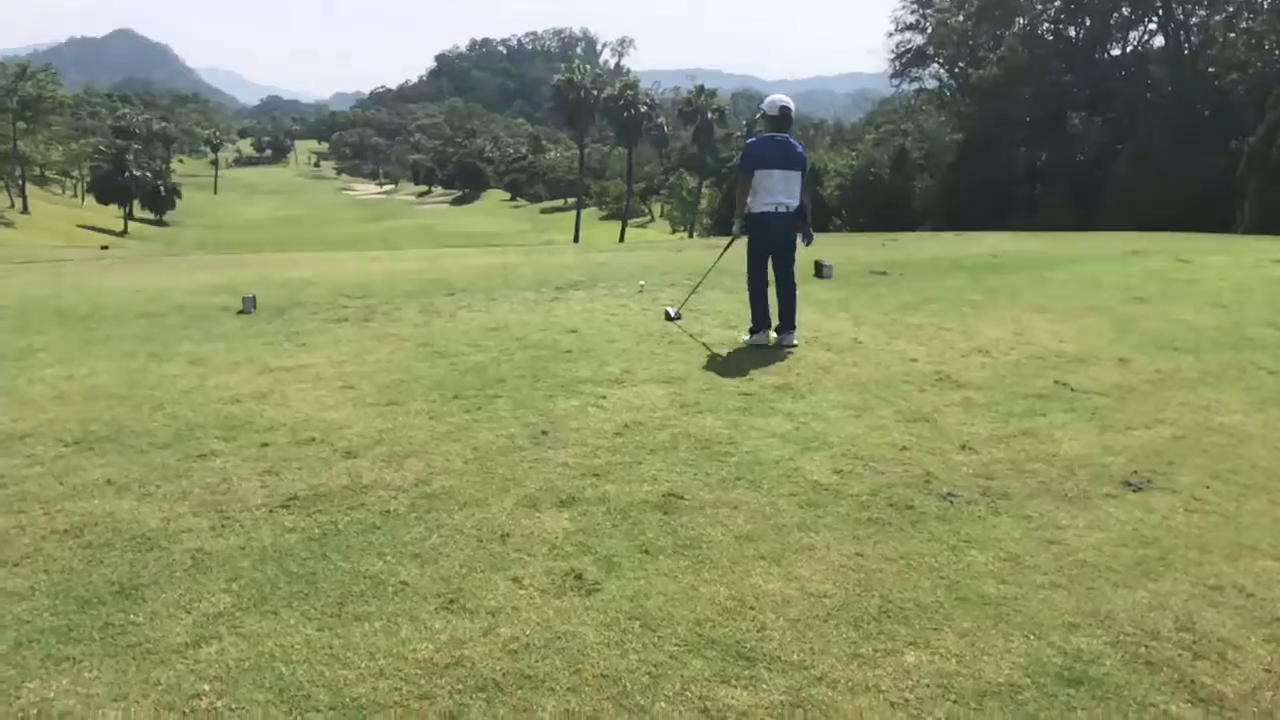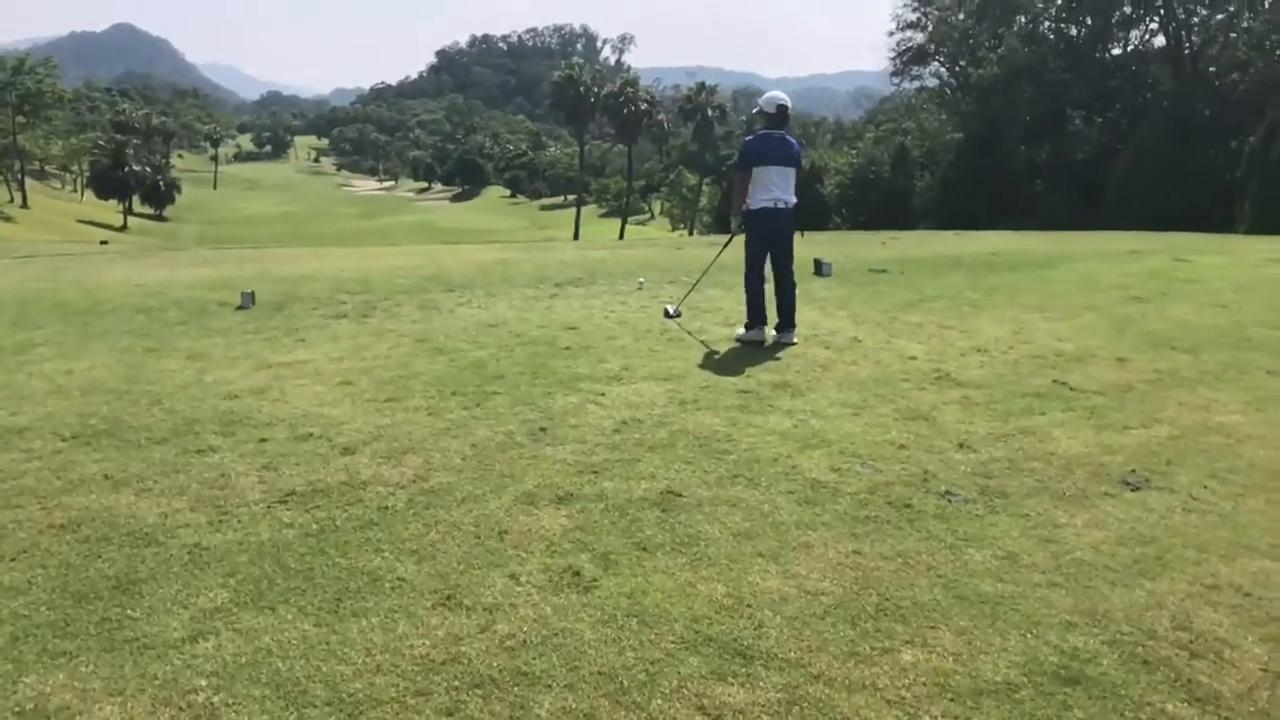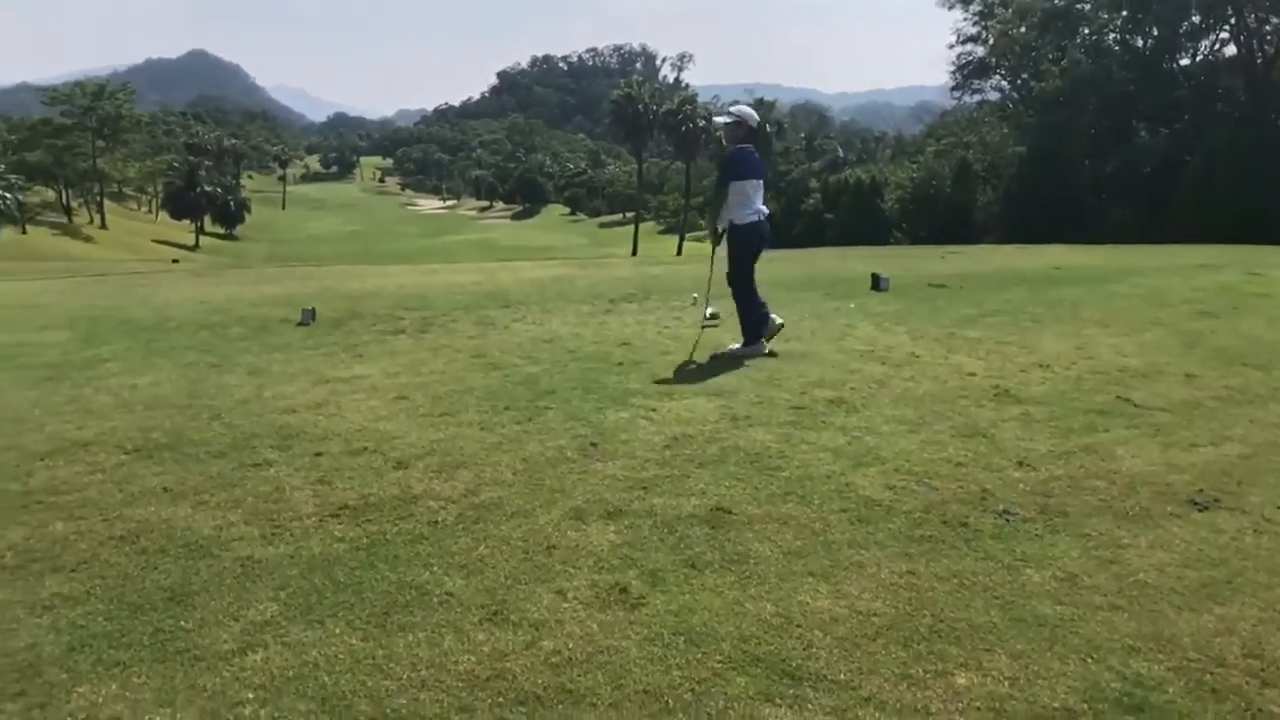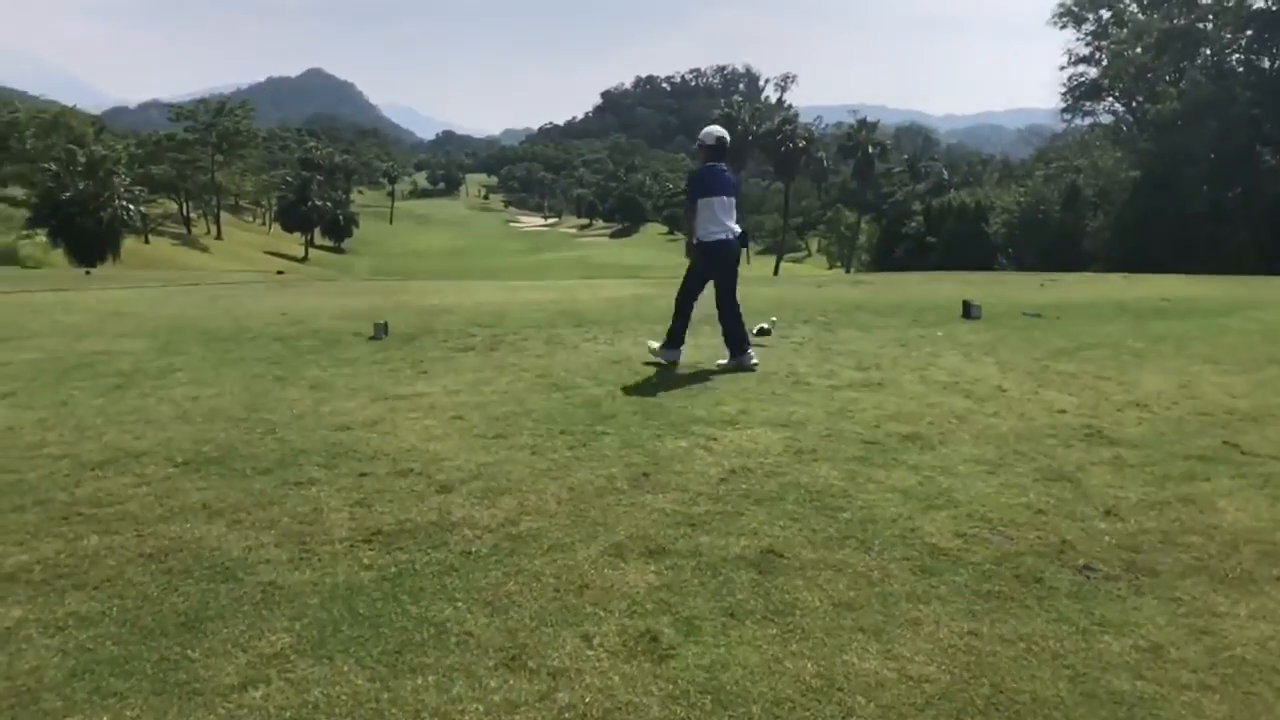
dt=0.7s
person 1, frame 1
left shoulder: (754, 146)
right shoulder: (798, 150)
left elbow: (744, 187)
right elbow: (804, 192)
left wrist: (738, 218)
right wrist: (806, 223)
left hip: (761, 217)
right hip: (789, 218)
left knee: (757, 275)
right knee: (786, 275)
left ankle: (760, 330)
right ankle: (787, 331)
person 1, frame 2
left shoulder: (752, 144)
right shoulder: (794, 147)
left elbow: (741, 185)
right elbow: (791, 183)
left wrist: (737, 214)
left hip: (760, 214)
right hip: (786, 214)
left knee: (754, 272)
right knee: (785, 273)
left ankle: (756, 327)
right ankle: (787, 329)
person 1, frame 3
left shoulder: (733, 158)
right shoulder: (754, 158)
left elbow: (720, 198)
left wrist: (713, 226)
right wrist: (725, 225)
left hip: (742, 228)
right hip: (757, 225)
left knee: (740, 283)
right knee: (742, 281)
left ankle: (754, 341)
right ankle: (766, 321)
person 1, frame 4
left shoulder: (698, 176)
right shoulder: (729, 178)
left elbow: (691, 215)
right elbow: (725, 213)
left wrist: (692, 242)
left hip: (708, 246)
right hip: (730, 244)
left knee: (685, 298)
right knee: (727, 301)
left ankle: (671, 348)
right ankle: (741, 353)
